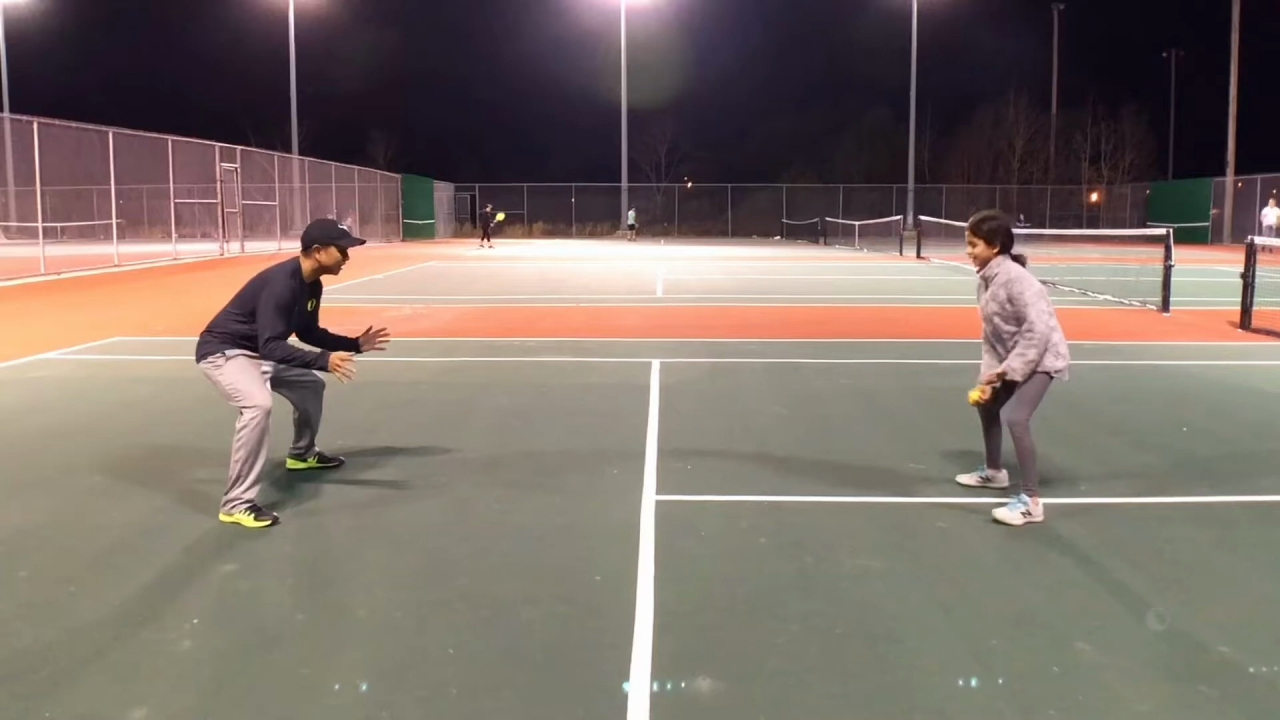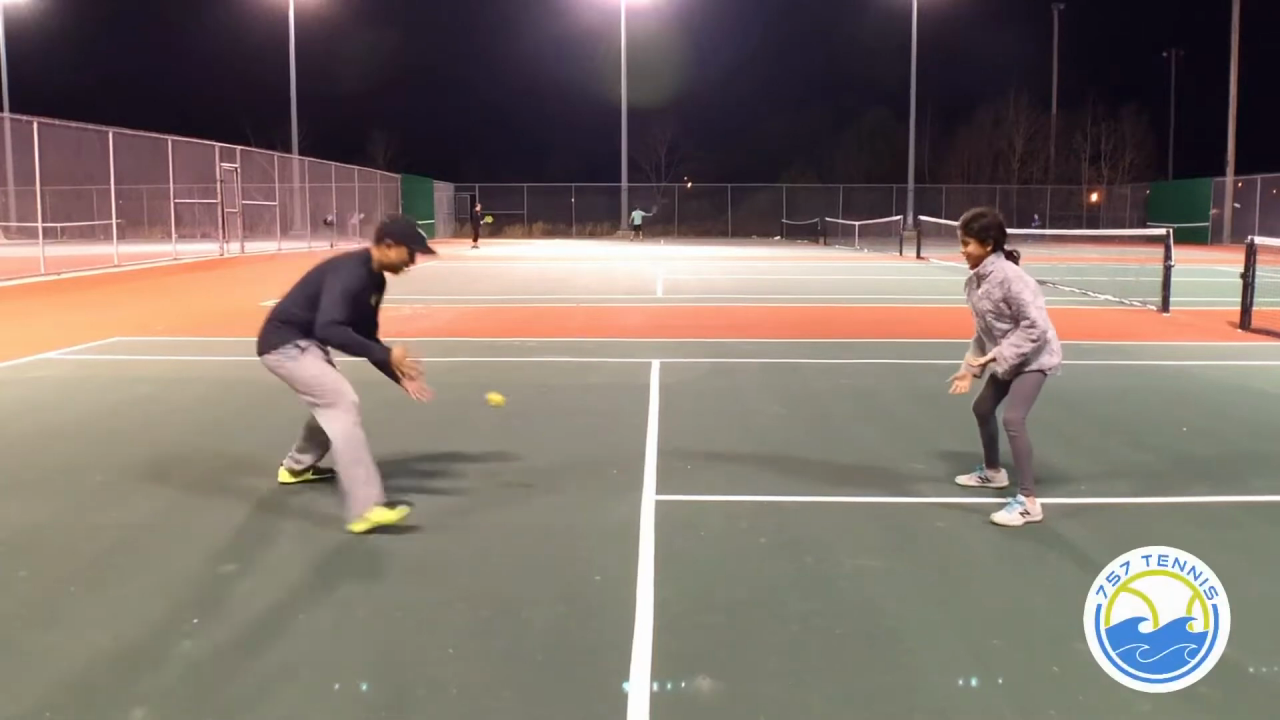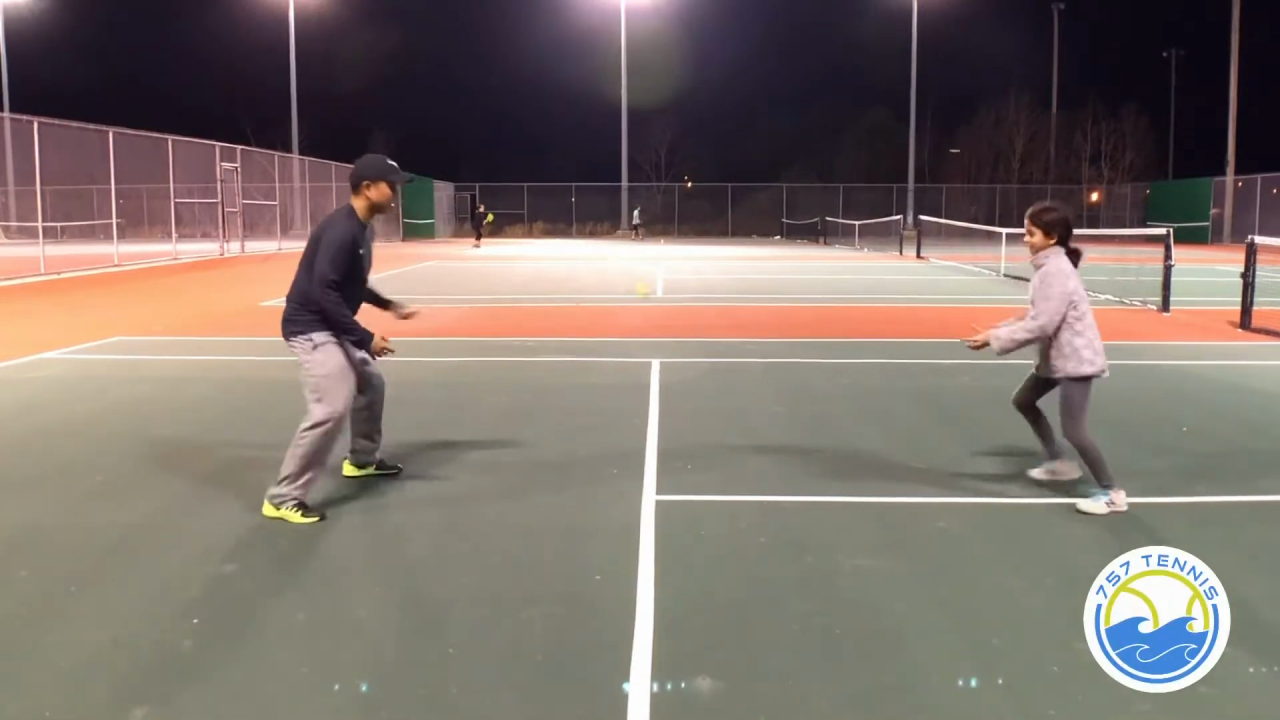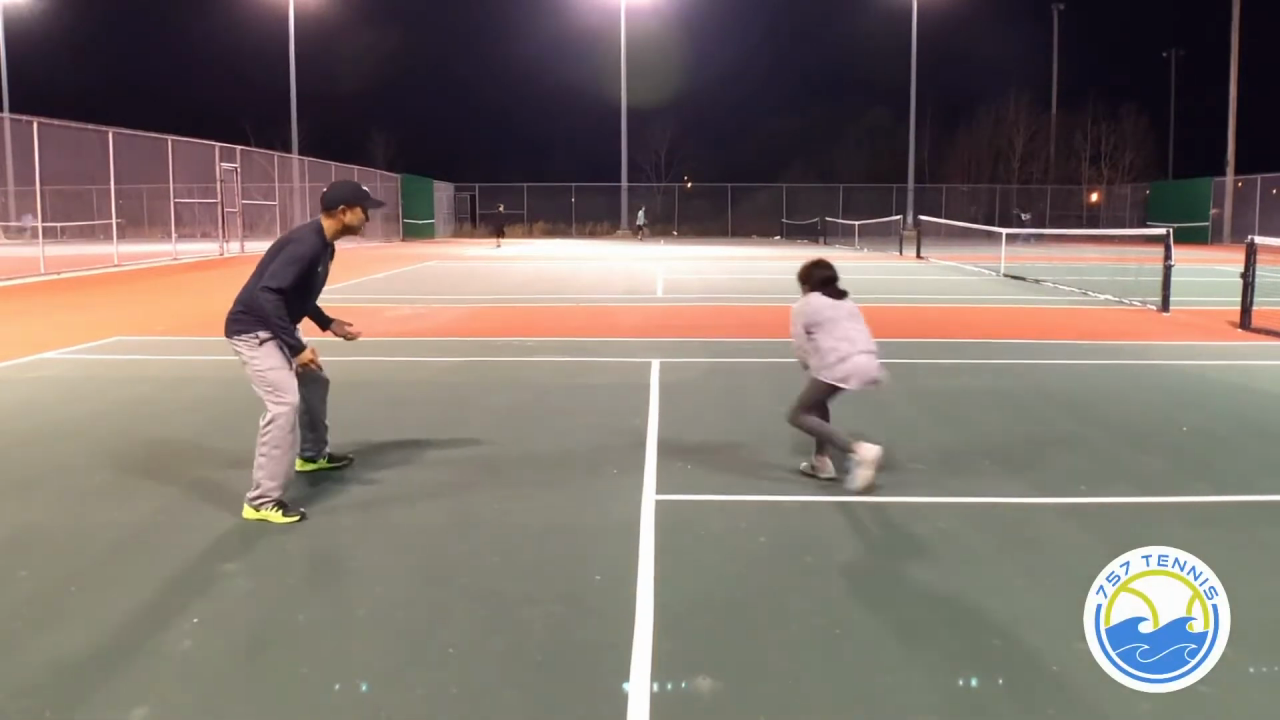
dt=1s
person 1, frame 1
left shoulder: (312, 285)
right shoulder: (281, 284)
left elbow: (307, 332)
right elbow: (272, 346)
left wrist: (354, 344)
right wrist: (323, 360)
left hip: (258, 350)
right hip: (222, 351)
left knee: (311, 386)
right knee: (259, 405)
left ankle: (302, 453)
right ankle: (236, 503)
person 1, frame 2
left shoulder: (373, 279)
right shoulder: (349, 274)
left elbow: (364, 336)
right elbow: (331, 329)
left wrist: (397, 372)
right wrist: (385, 355)
left hip: (297, 342)
right hip: (283, 343)
left knee: (331, 400)
right knee: (343, 404)
left ankle: (299, 465)
right ankle: (365, 509)
person 1, frame 3
left shoulder: (361, 229)
right shoulder: (343, 230)
right elbow: (324, 292)
left wrist: (387, 305)
right wrist: (366, 337)
left hip: (333, 328)
right hip: (311, 329)
left knee: (371, 384)
right knee: (331, 408)
left ankle: (363, 459)
right ankle: (283, 499)
person 1, frame 4
left shoulder: (325, 246)
right shoulder: (306, 244)
right elbow: (267, 293)
left wrist: (327, 323)
right wrist: (297, 346)
left hip: (277, 328)
right hip: (253, 329)
left knee: (315, 384)
right knee: (285, 402)
left ankle: (311, 455)
right ankle: (262, 501)
person 2, frame 1
left shoulder: (1015, 280)
right shoulder: (986, 282)
left elbow: (1038, 331)
right elbow: (991, 336)
left wrist: (1005, 368)
right wrist: (989, 376)
left hip: (1039, 361)
right hip: (1016, 363)
left knee: (1018, 422)
right knee: (987, 407)
left ankle: (1030, 499)
right ankle: (993, 471)
person 2, frame 2
left shoulder: (1010, 277)
right shoulder: (974, 281)
left elbow: (1036, 326)
right elbow: (984, 331)
left wrist: (999, 355)
right wrist: (971, 367)
left hip: (1033, 358)
right hip: (1007, 359)
left knee: (1012, 419)
right knee: (983, 409)
left ankle: (1028, 502)
right ankle: (993, 471)
person 2, frame 3
left shoulder: (1055, 273)
right shoulder: (1049, 269)
left elbow: (1041, 325)
right elbow: (1038, 318)
left wrist: (995, 338)
right wrist: (998, 330)
left hip: (1075, 360)
right hip: (1060, 357)
left knee: (1074, 430)
right knee: (1023, 400)
left ankle: (1112, 493)
right ankle: (1057, 462)
person 2, frame 4
left shoulder: (802, 307)
right shoulder: (849, 304)
left elbow: (804, 352)
left wrist: (813, 371)
left hip: (839, 366)
right hip: (867, 364)
left knee: (798, 417)
right knee: (816, 403)
left ankle: (860, 451)
right ankle: (821, 461)
